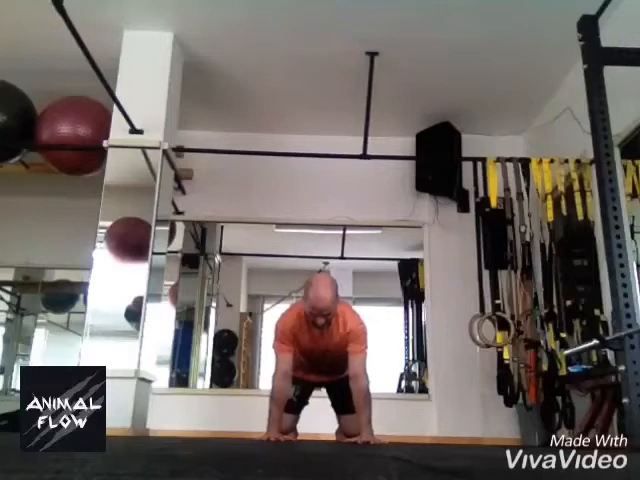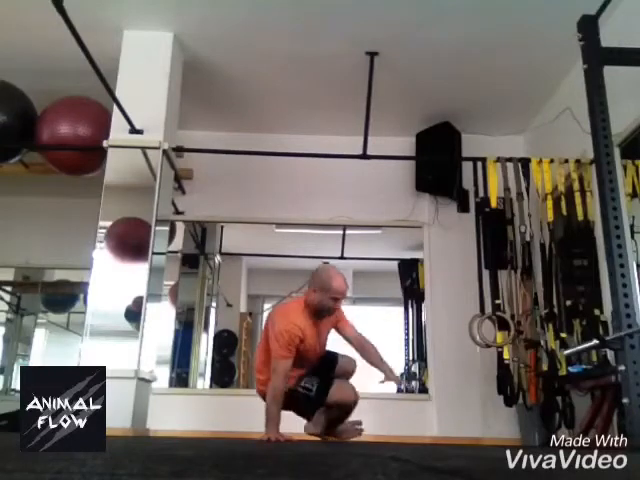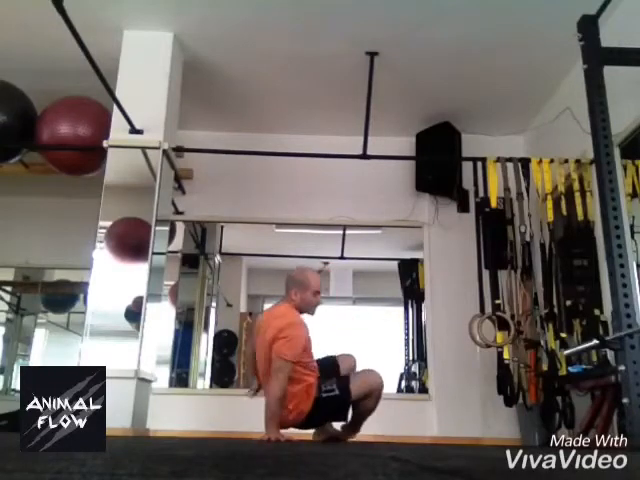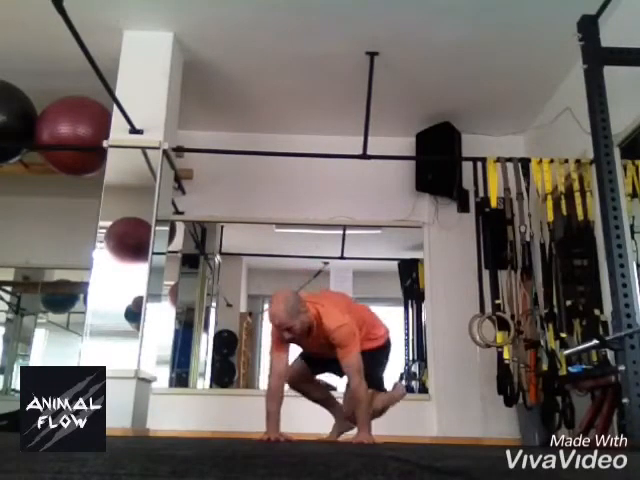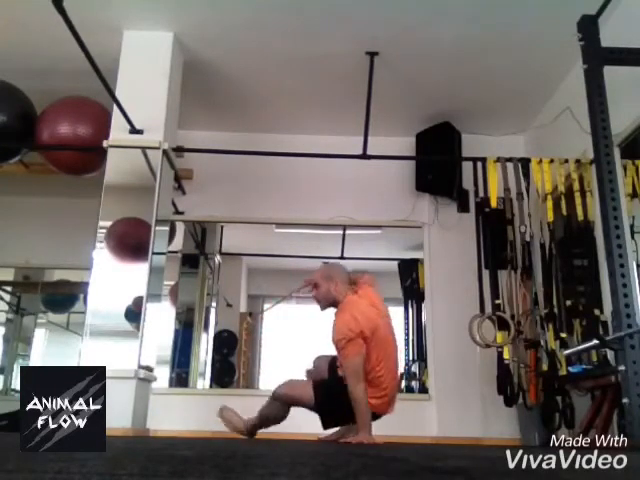
dt=1s
person 1, frame 1
left shoulder: (353, 324)
right shoulder: (288, 322)
left elbow: (358, 377)
right elbow: (282, 375)
left wrist: (366, 431)
right wrist: (272, 428)
left hip: (340, 374)
right hip: (300, 373)
left knee: (354, 432)
right knee: (283, 430)
left ankle: (342, 433)
right ankle: (291, 433)
person 1, frame 2
left shoulder: (332, 310)
right shoulder: (289, 321)
left elbow: (358, 341)
right elbow: (279, 378)
left wrist: (387, 370)
right wrist: (272, 430)
right hip: (287, 383)
left knee: (348, 365)
right knee: (348, 395)
left ankle: (318, 421)
right ankle: (323, 427)
person 1, frame 3
left shoulder: (267, 317)
right shoulder: (292, 326)
left elbow: (257, 354)
right elbow: (278, 378)
left wrist: (261, 382)
right wrist: (272, 429)
left hip: (292, 400)
right hip: (302, 407)
left knee: (348, 362)
right knee: (373, 381)
left ankle: (324, 427)
right ankle: (349, 430)
person 1, frame 4
left shoulder: (336, 322)
right shoulder: (282, 322)
left elbow: (356, 379)
right elbow: (277, 375)
left wrist: (364, 432)
right wrist: (272, 428)
left hip: (371, 342)
left knee: (353, 414)
right knee: (293, 376)
left ankle: (394, 394)
right ankle: (341, 416)
person 1, frame 5
left shoulder: (346, 323)
right shoulder: (368, 294)
left elbow: (356, 384)
right elbow: (366, 278)
left wrist: (364, 433)
right wrist: (319, 279)
left hip: (371, 401)
right hip: (380, 387)
left knee: (285, 391)
right knee: (320, 365)
left ankle: (249, 428)
right ankle: (351, 426)
